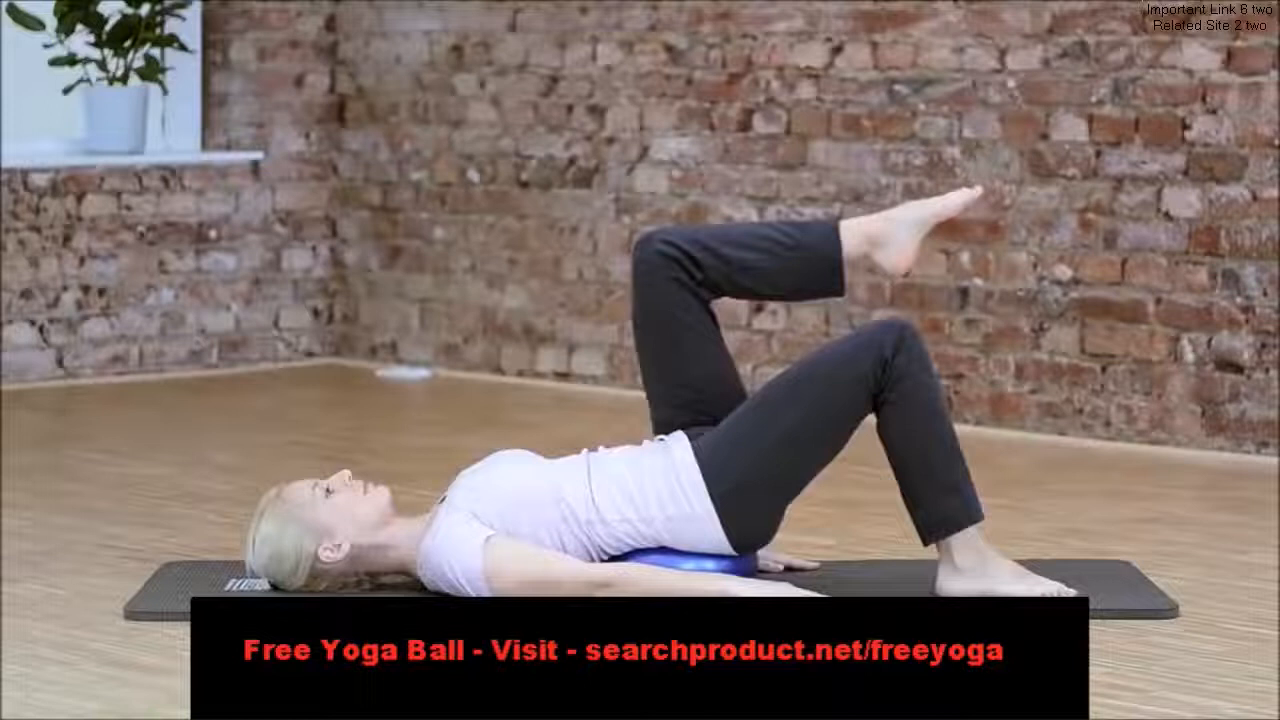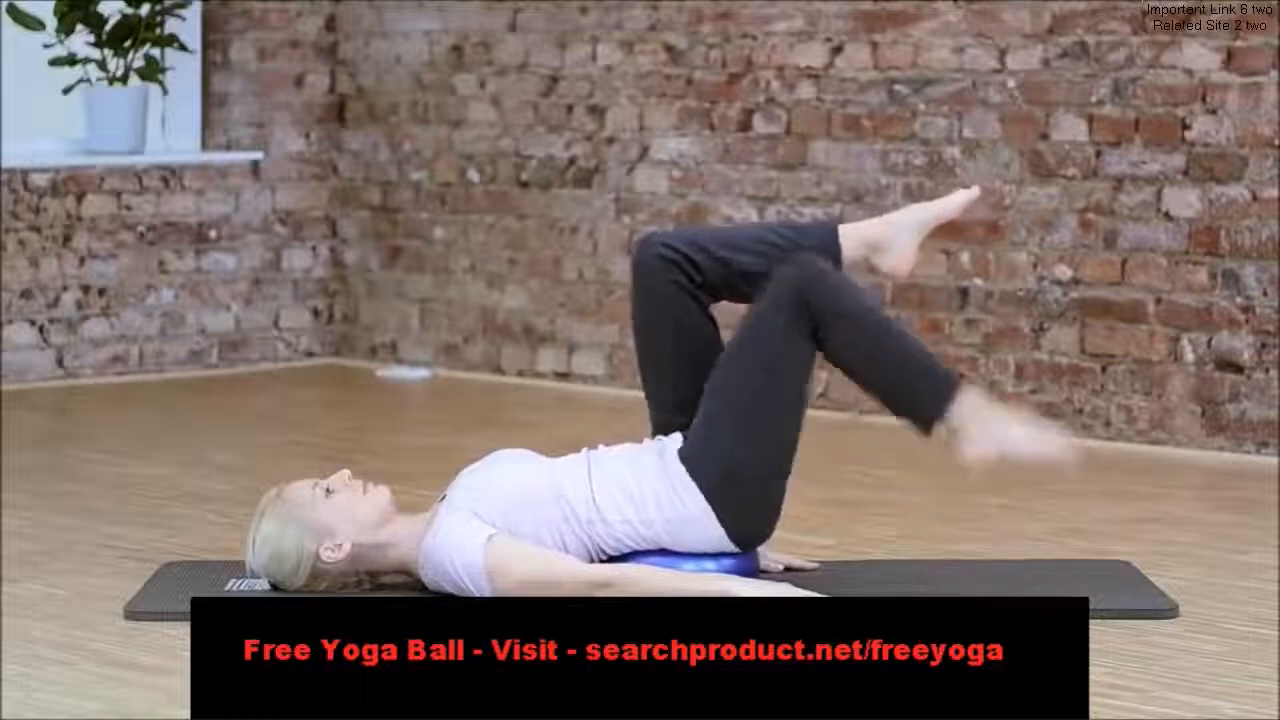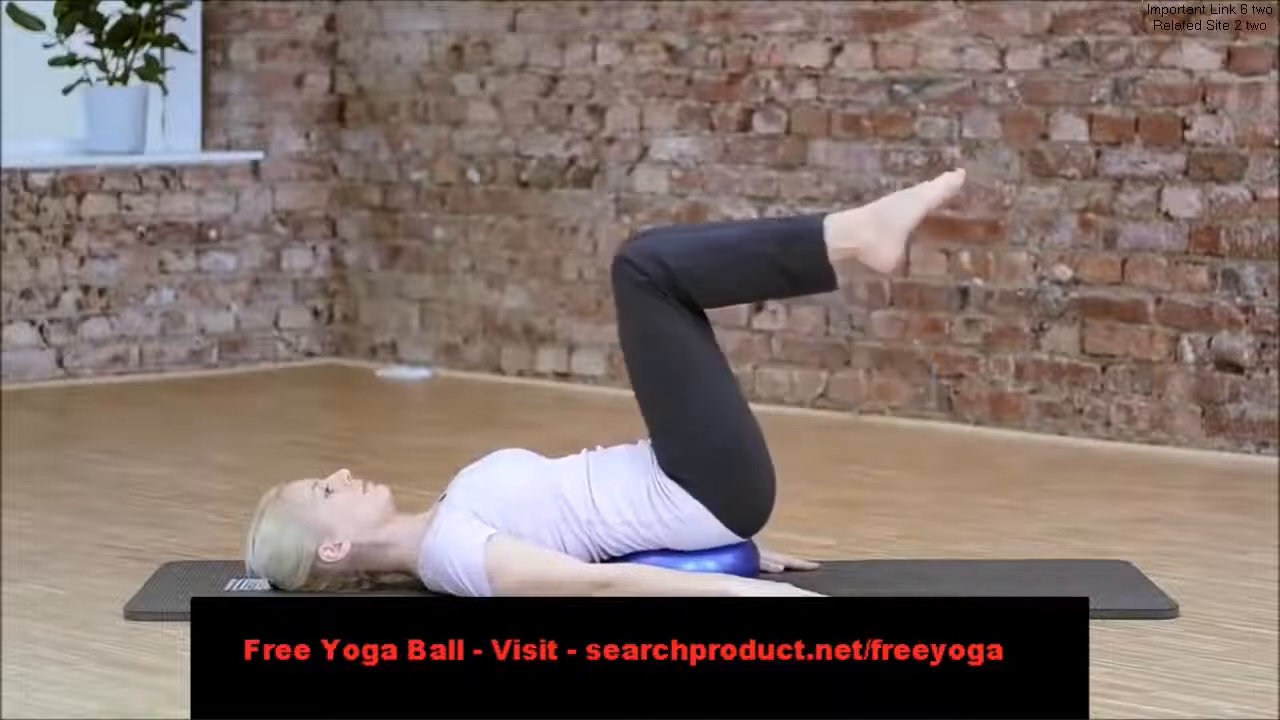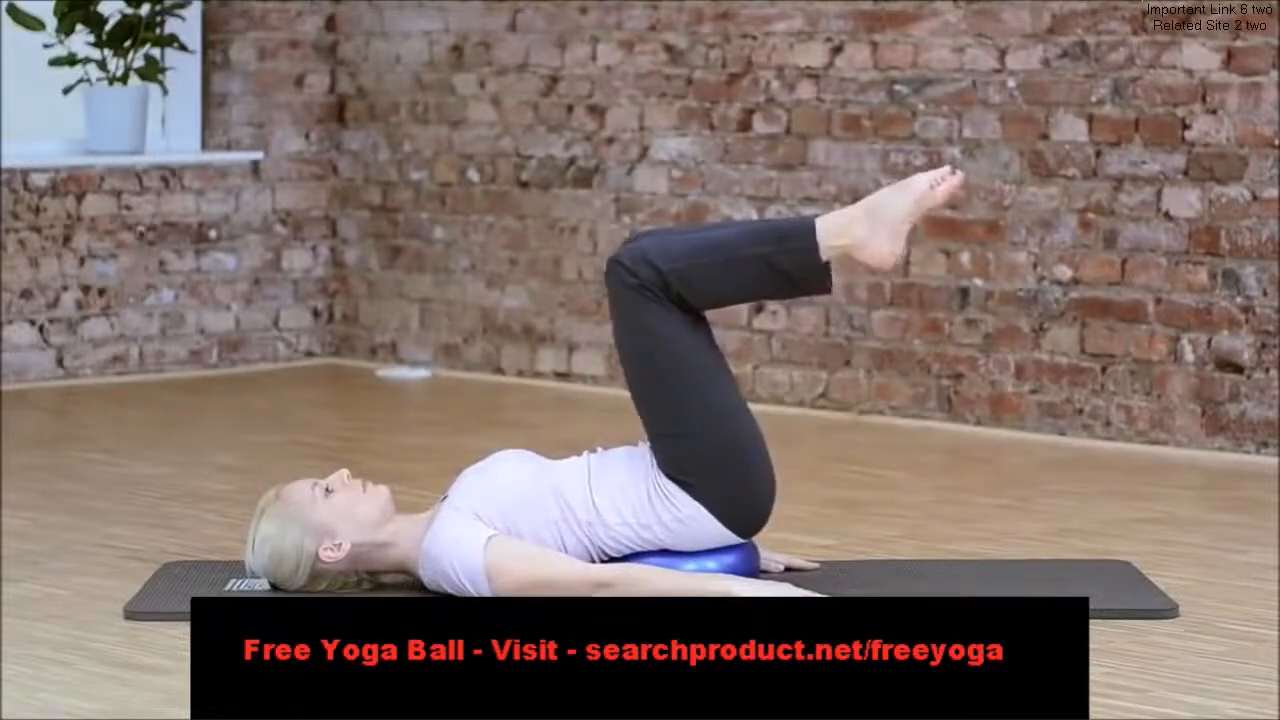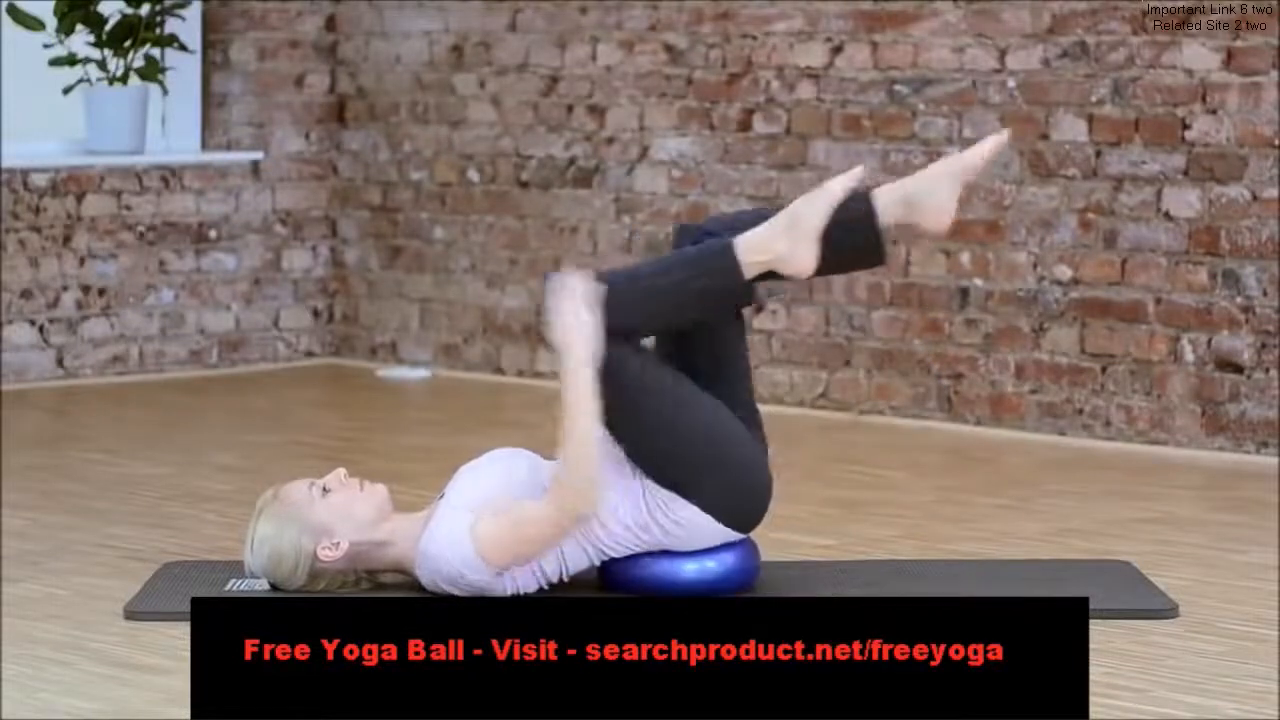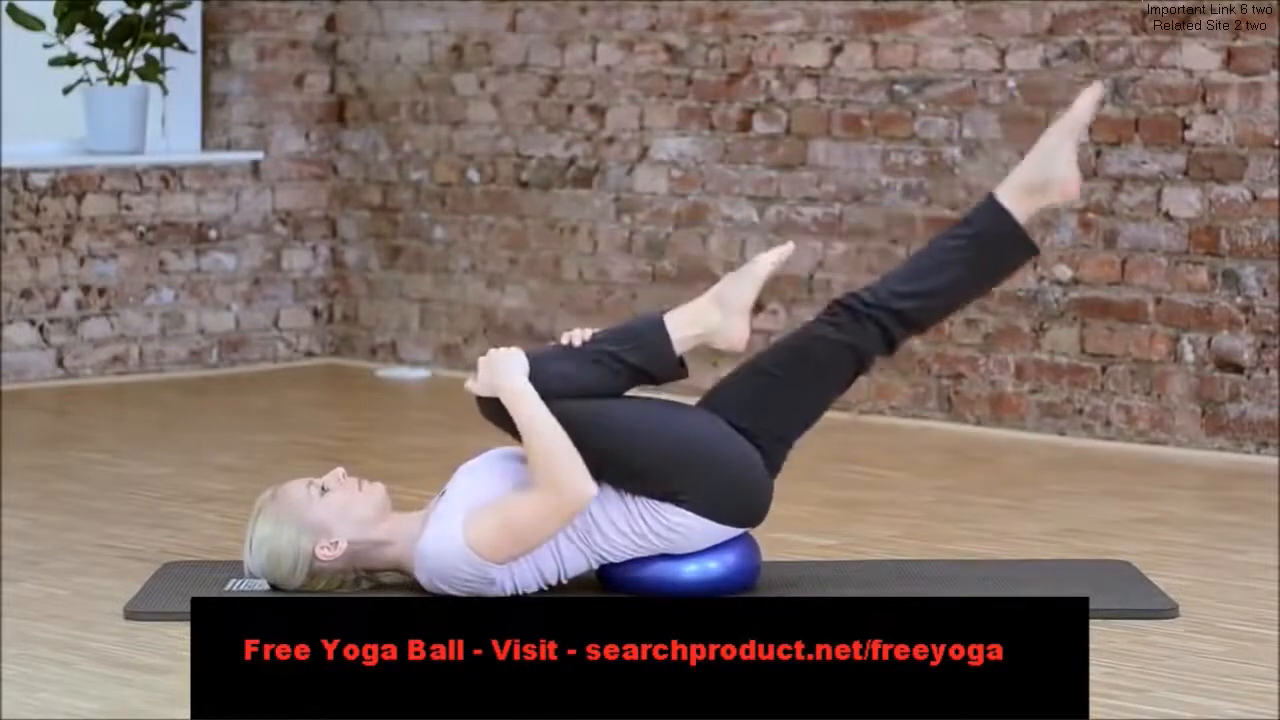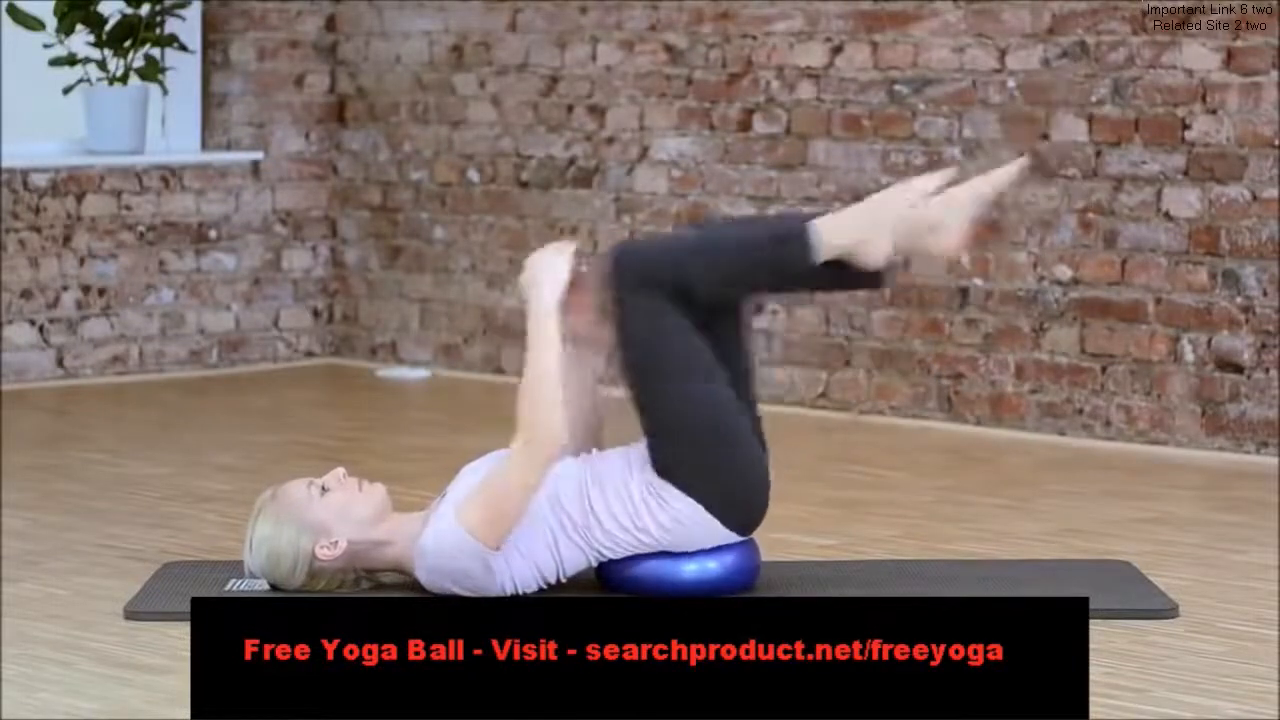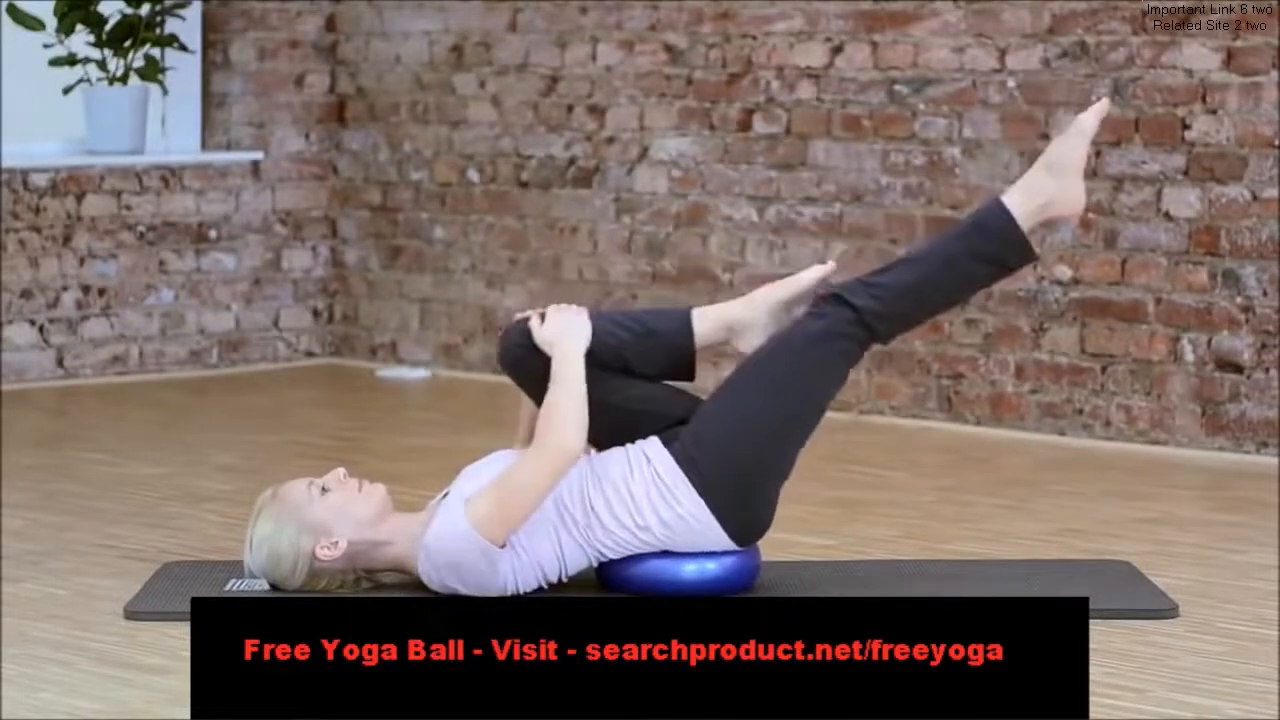
dt=0.7s
person 1, frame 1
left shoulder: (453, 516)
right shoulder: (448, 555)
right elbow: (599, 581)
right wrist: (749, 593)
left hip: (689, 461)
right hip: (716, 489)
left knee: (663, 256)
right knee: (889, 349)
left ankle: (870, 237)
right ankle: (965, 559)
person 1, frame 2
left shoulder: (449, 520)
right shoulder: (447, 554)
right elbow: (598, 583)
right wrist: (754, 591)
left hip: (681, 467)
right hip: (712, 490)
left knee: (662, 258)
right knee: (802, 284)
left ankle: (869, 240)
right ankle: (966, 417)
person 1, frame 3
left shoulder: (450, 516)
right shoulder: (447, 552)
right elbow: (598, 582)
right wrist: (747, 591)
left hip: (693, 492)
right hip: (712, 493)
left knee: (649, 266)
right knee: (643, 270)
left ankle: (853, 231)
right ankle: (852, 235)
person 1, frame 4
left shoulder: (449, 519)
right shoulder: (447, 554)
right elbow: (598, 583)
right wrist: (742, 588)
left hip: (690, 495)
right hip: (710, 493)
left knee: (648, 264)
right knee: (638, 272)
left ankle: (843, 240)
right ankle: (845, 231)
person 1, frame 5
left shoulder: (444, 522)
right shoulder: (451, 554)
right elbow: (578, 503)
right wrist: (580, 350)
left hip: (695, 483)
right hip: (714, 492)
left knee: (704, 244)
right knee: (578, 314)
left ankle: (907, 203)
right ankle: (764, 248)
person 1, frame 6
left shoulder: (446, 523)
right shoulder: (448, 554)
right elbow: (572, 493)
left wrist: (572, 376)
right wrist: (520, 388)
left hip: (709, 468)
right hip: (712, 489)
right knee: (506, 387)
left ankle: (1025, 191)
right ankle: (698, 321)
person 1, frame 7
left shoulder: (446, 524)
right shoulder: (448, 552)
left elbow: (571, 451)
right elbow: (541, 444)
left wrist: (584, 337)
right wrist: (541, 308)
left hip: (682, 489)
right hip: (705, 500)
left knee: (678, 267)
right knee: (637, 267)
left ankle: (892, 231)
right ankle: (865, 232)
person 1, frame 8
left shoulder: (446, 519)
right shoulder: (450, 552)
left elbow: (533, 462)
right elbow: (560, 453)
left wrist: (554, 354)
right wrist: (570, 351)
left hip: (671, 460)
right hip: (710, 494)
left knee: (528, 342)
right knee: (848, 312)
left ankle: (726, 326)
right ankle: (1030, 203)
